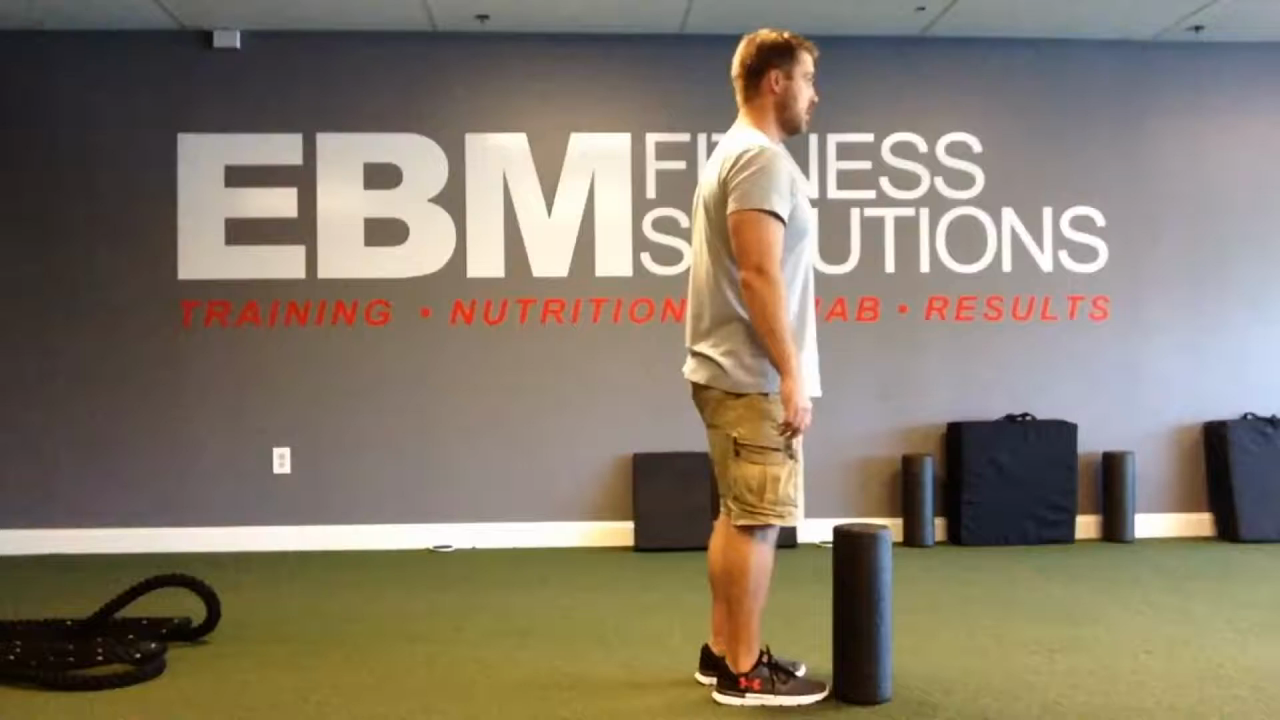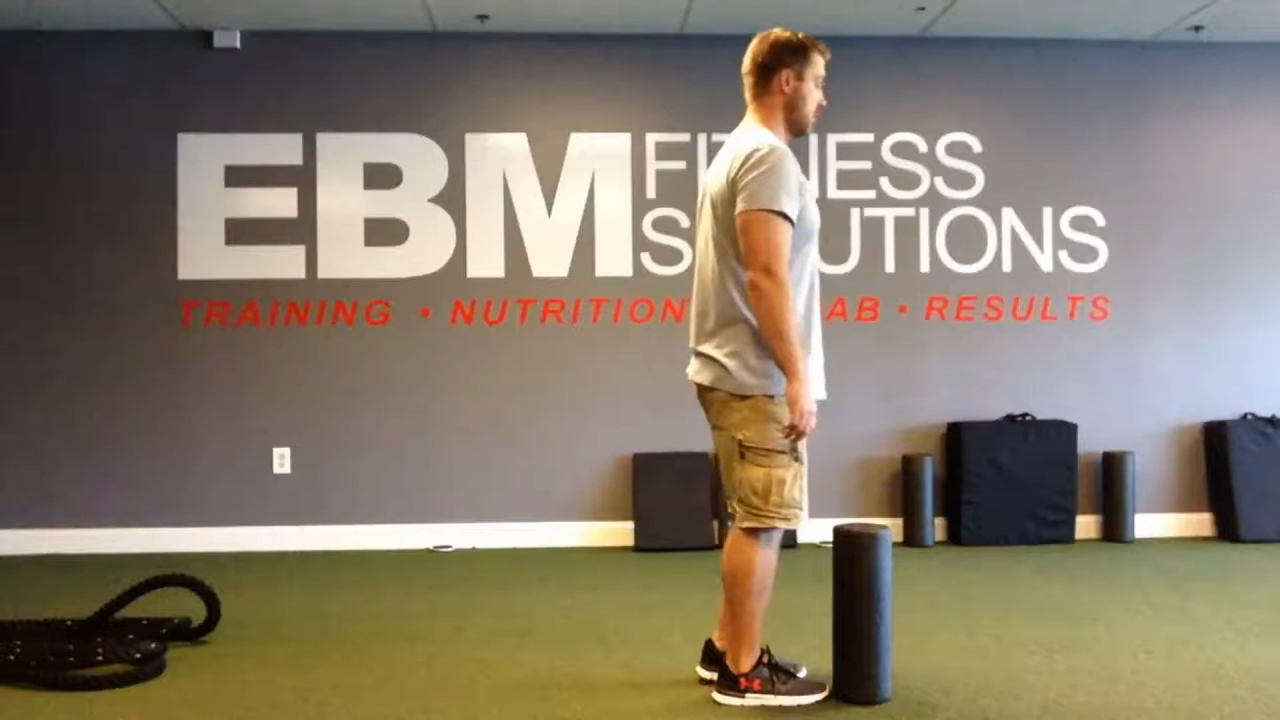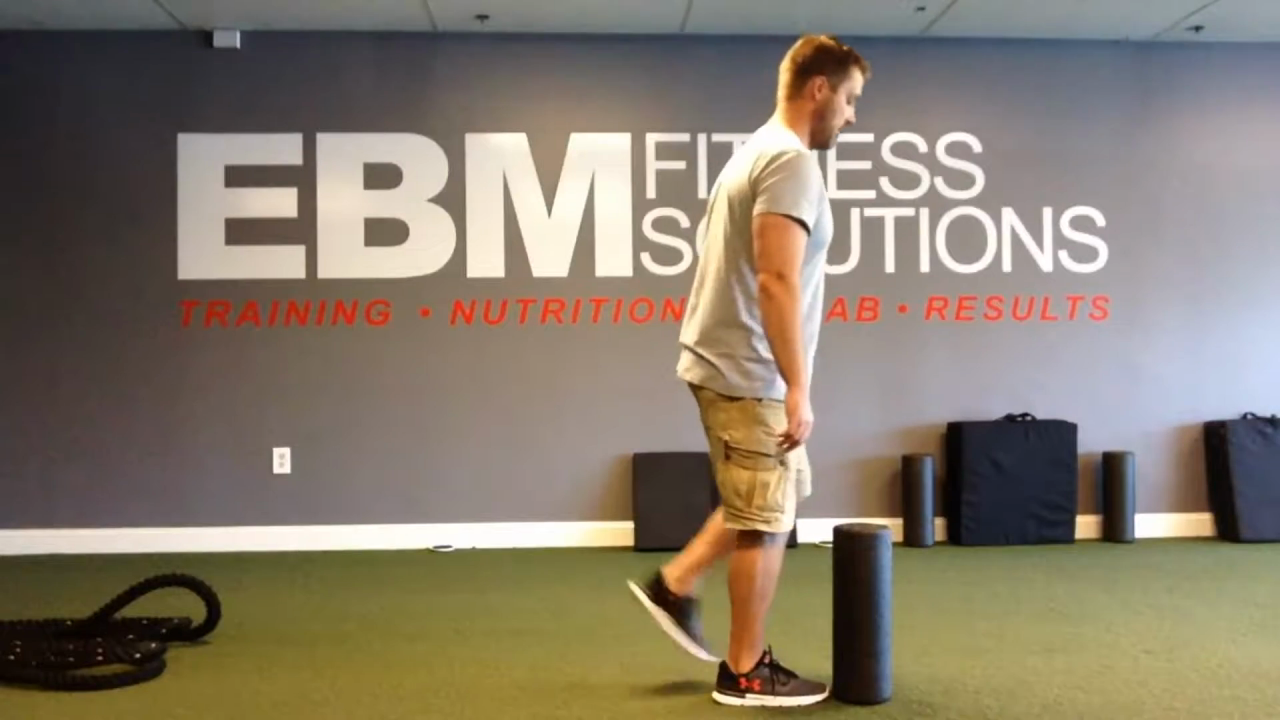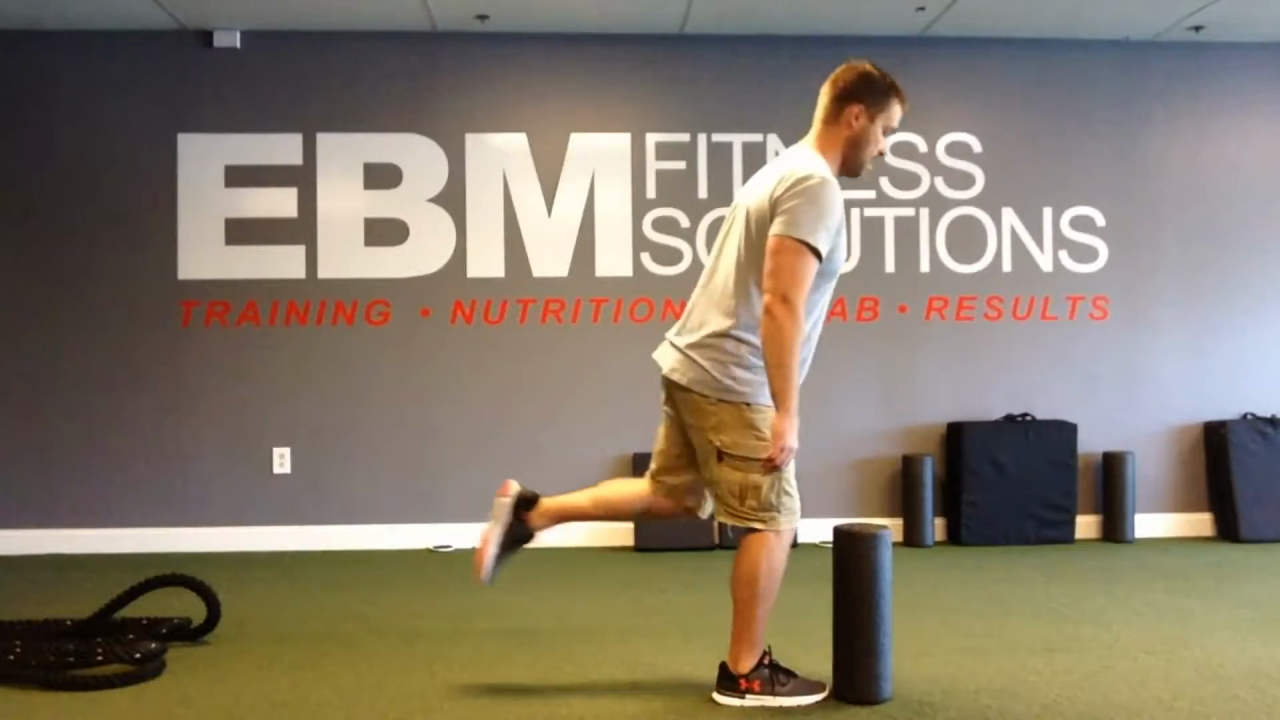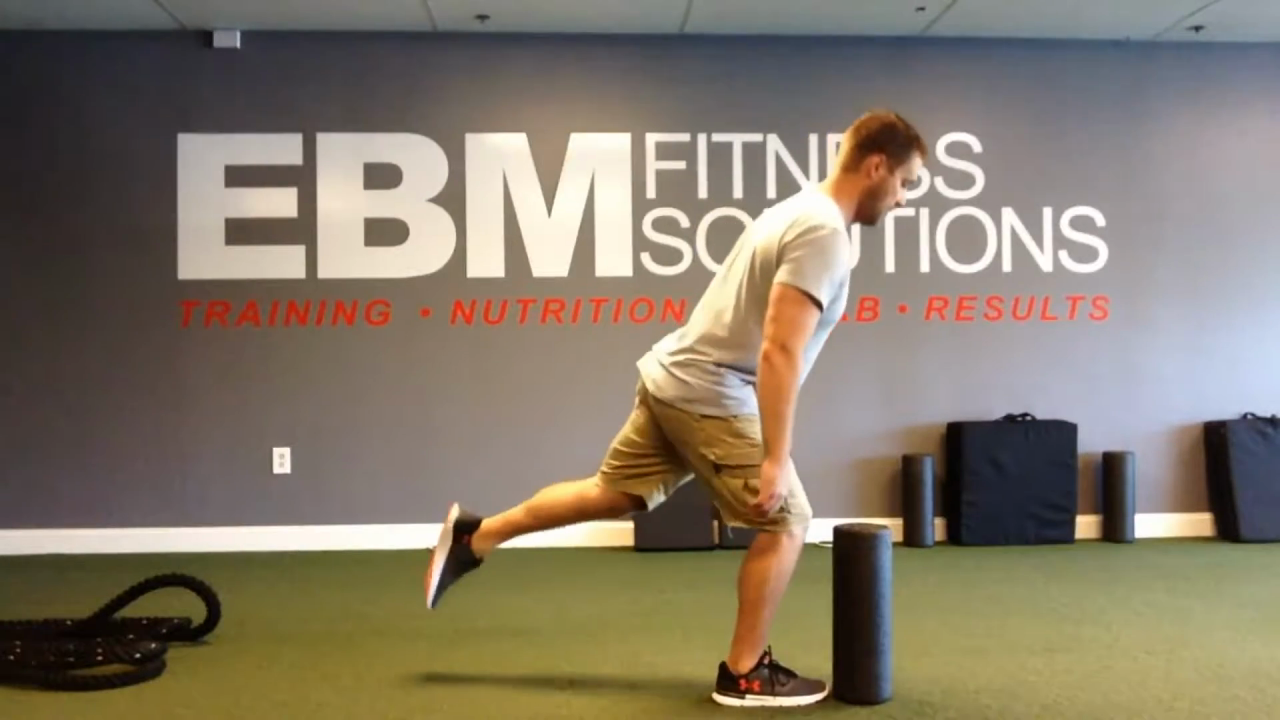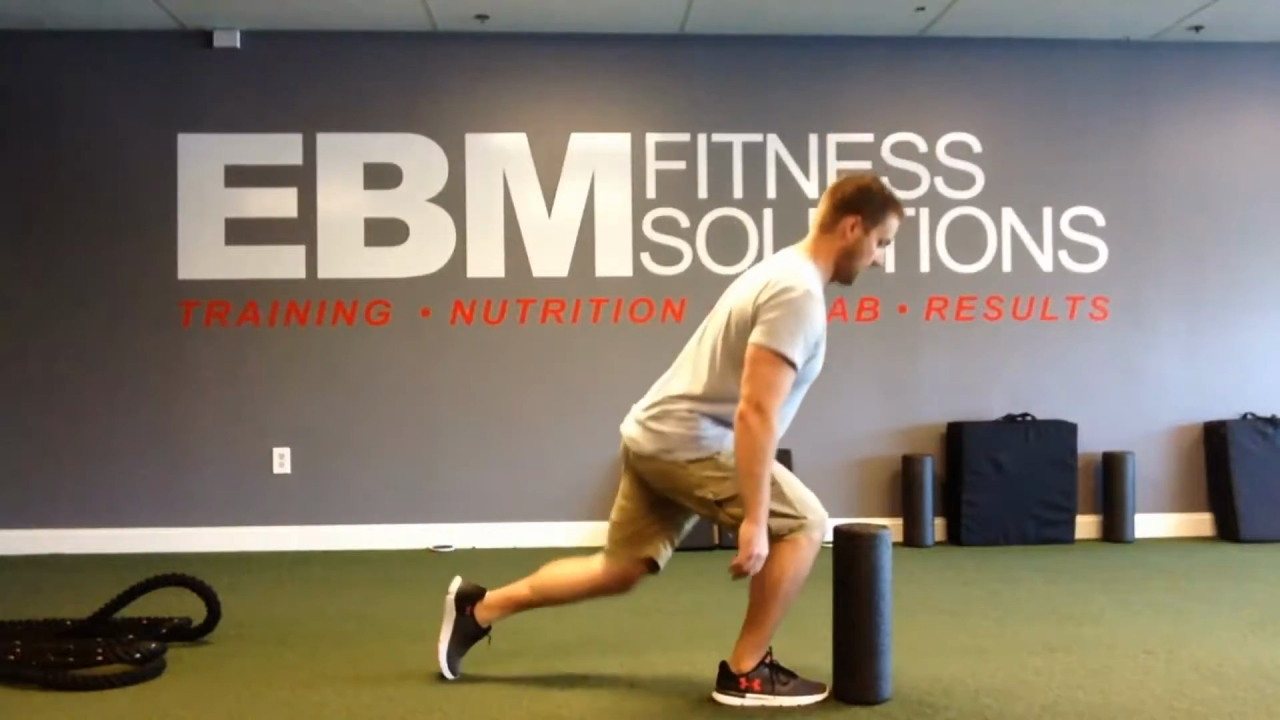
dt=0.4s
person 1, frame 1
left shoulder: (735, 155)
right shoulder: (759, 157)
right elbow: (757, 277)
right wrist: (790, 376)
left hip: (728, 370)
right hip: (752, 376)
left knee: (738, 516)
right knee: (758, 519)
left ankle: (724, 649)
right ankle: (745, 671)
person 1, frame 2
left shoulder: (738, 153)
right shoulder: (767, 156)
right elbow: (766, 277)
right wrist: (797, 379)
left hip: (732, 369)
right hip: (755, 377)
left knee: (751, 517)
right knee: (765, 520)
left ankle: (727, 647)
right ankle: (743, 672)
person 1, frame 3
left shoulder: (759, 152)
right shoulder: (791, 161)
right elbow: (776, 282)
right wrist: (797, 389)
left hip: (727, 359)
right hip: (745, 372)
left knee: (760, 504)
right knee: (768, 519)
left ankle: (675, 589)
right ankle: (745, 672)
person 1, frame 4
left shoulder: (787, 169)
right shoulder: (814, 186)
right elbow: (779, 305)
left wrist: (775, 405)
right wrist: (785, 415)
left hip: (695, 362)
right hip: (727, 377)
left knee: (671, 495)
right knee: (772, 518)
left ankle: (527, 513)
right ankle: (745, 674)
person 1, frame 5
left shoulder: (802, 210)
right shoulder: (825, 233)
right elbow: (780, 353)
right wrist: (775, 460)
left hip: (672, 379)
right hip: (708, 394)
left knee: (608, 495)
right knee: (786, 521)
left ankle: (471, 540)
right ankle: (746, 674)
person 1, frame 6
left shoulder: (783, 271)
right shoulder: (798, 292)
right elbow: (755, 413)
right wrist: (754, 522)
left hip: (655, 435)
right hip: (685, 440)
left knee: (619, 569)
right knee: (803, 524)
left ankle: (476, 609)
right ankle: (746, 672)
